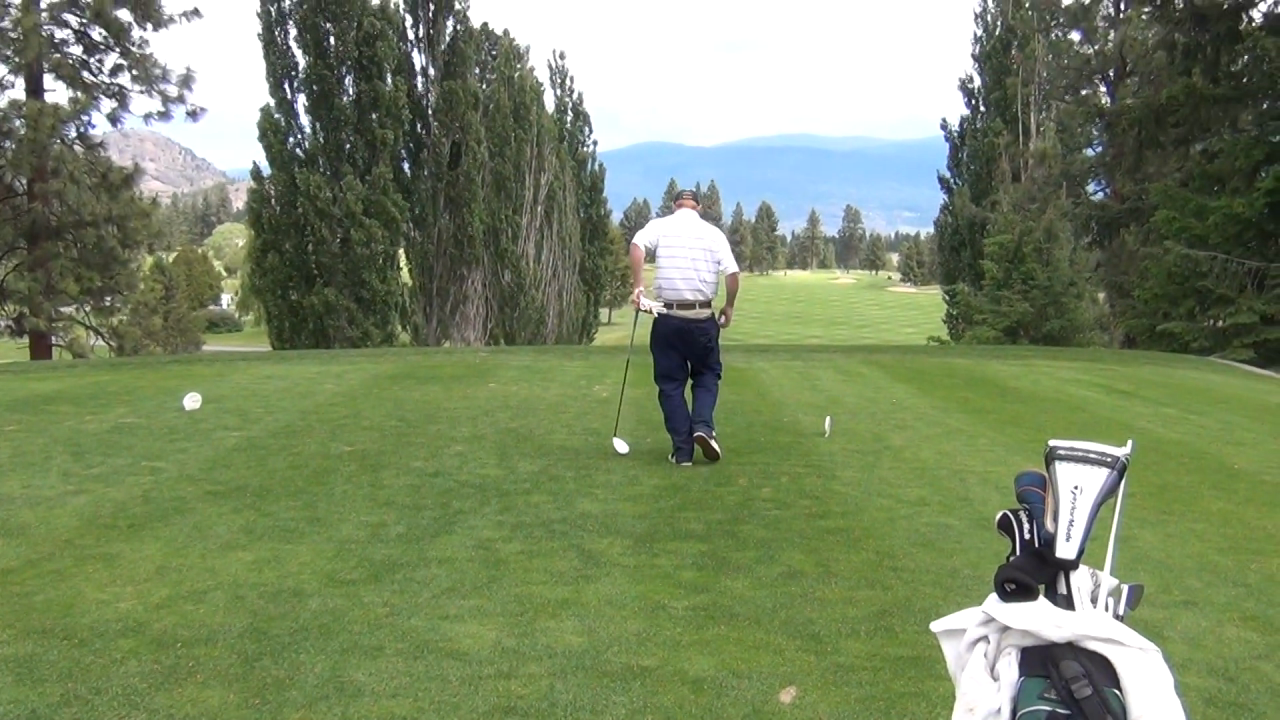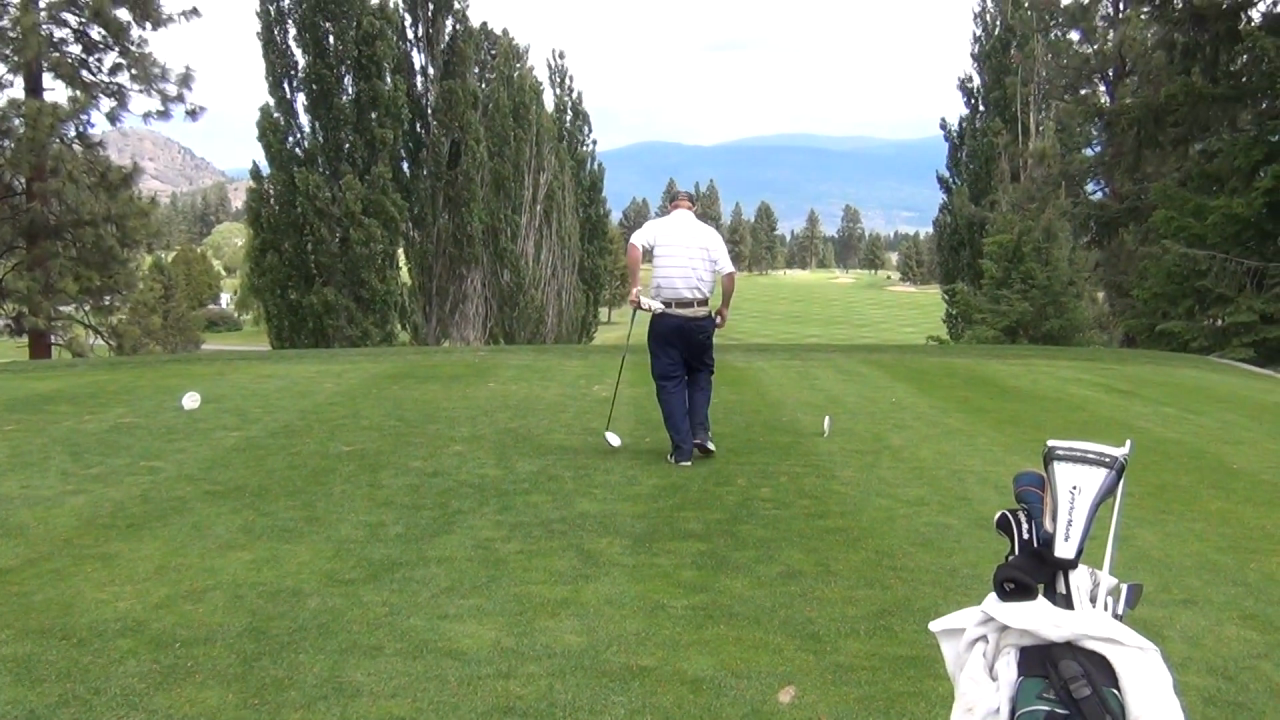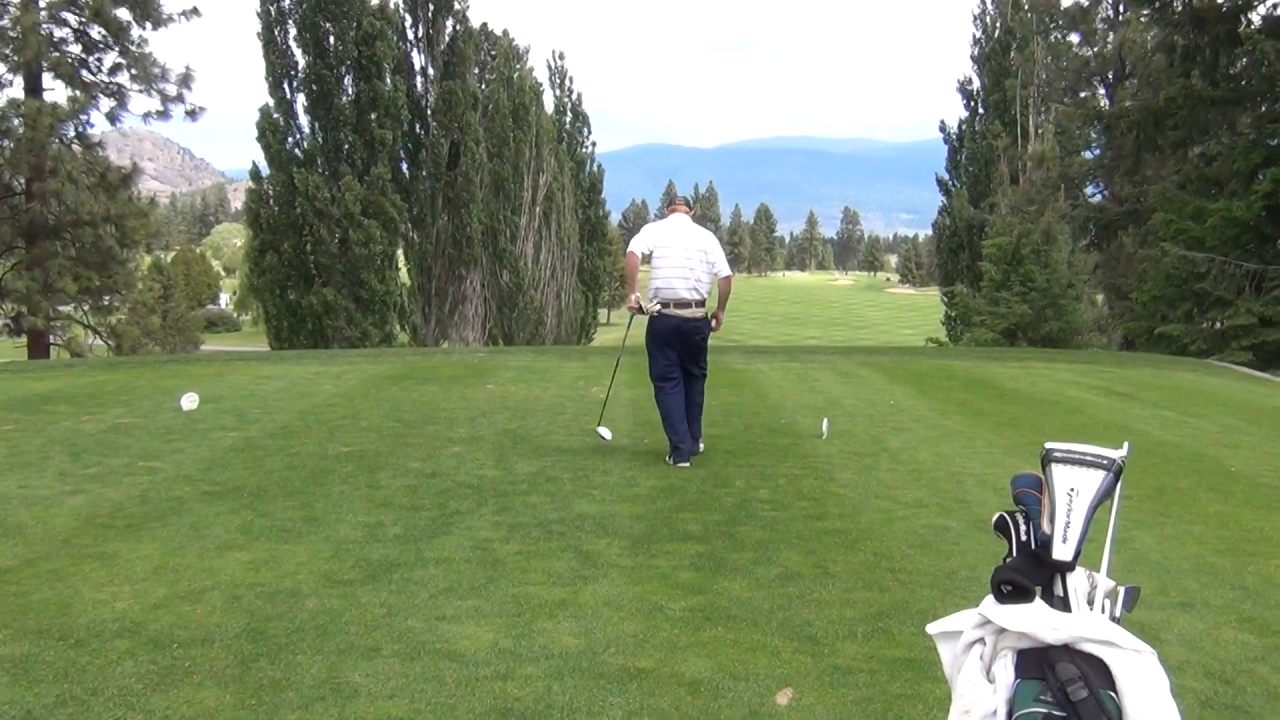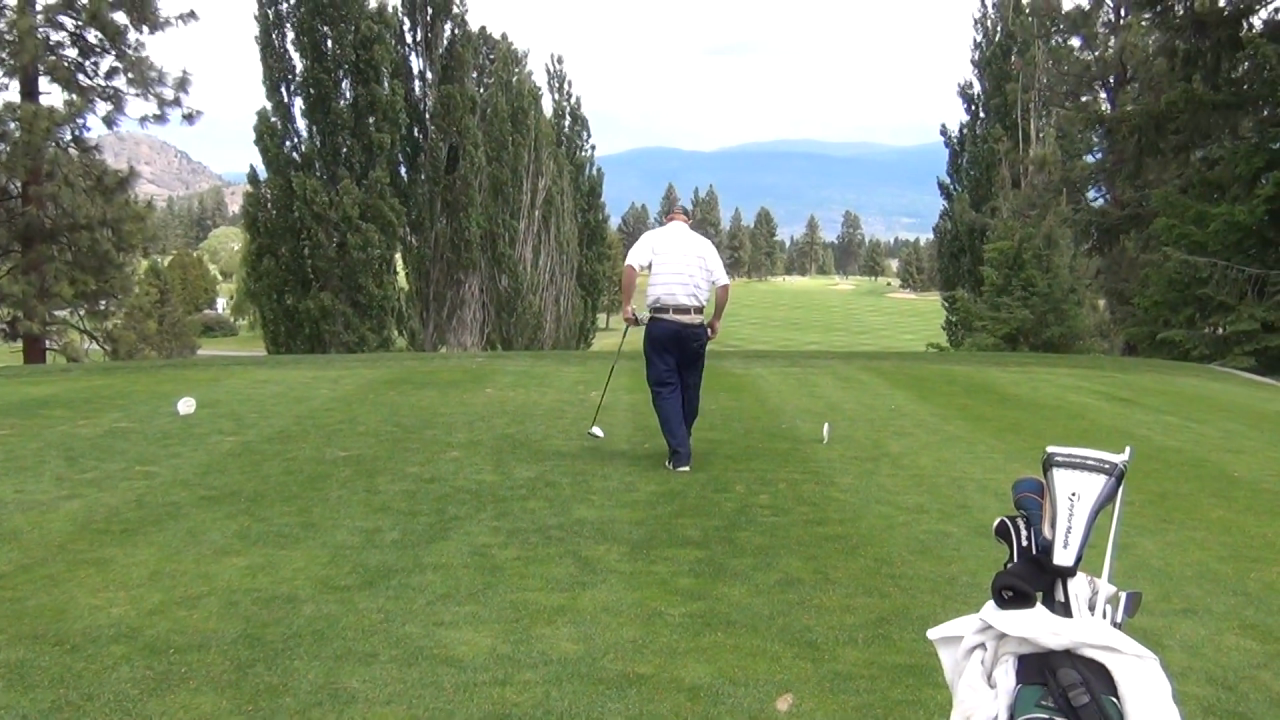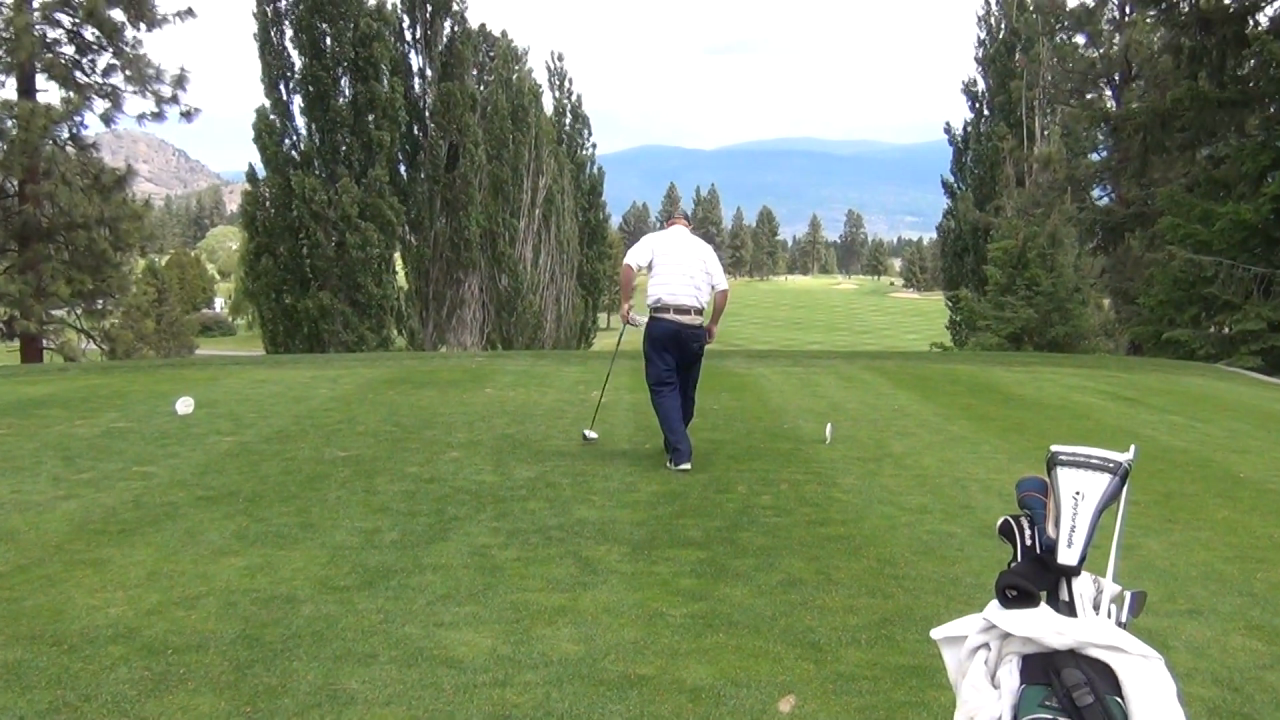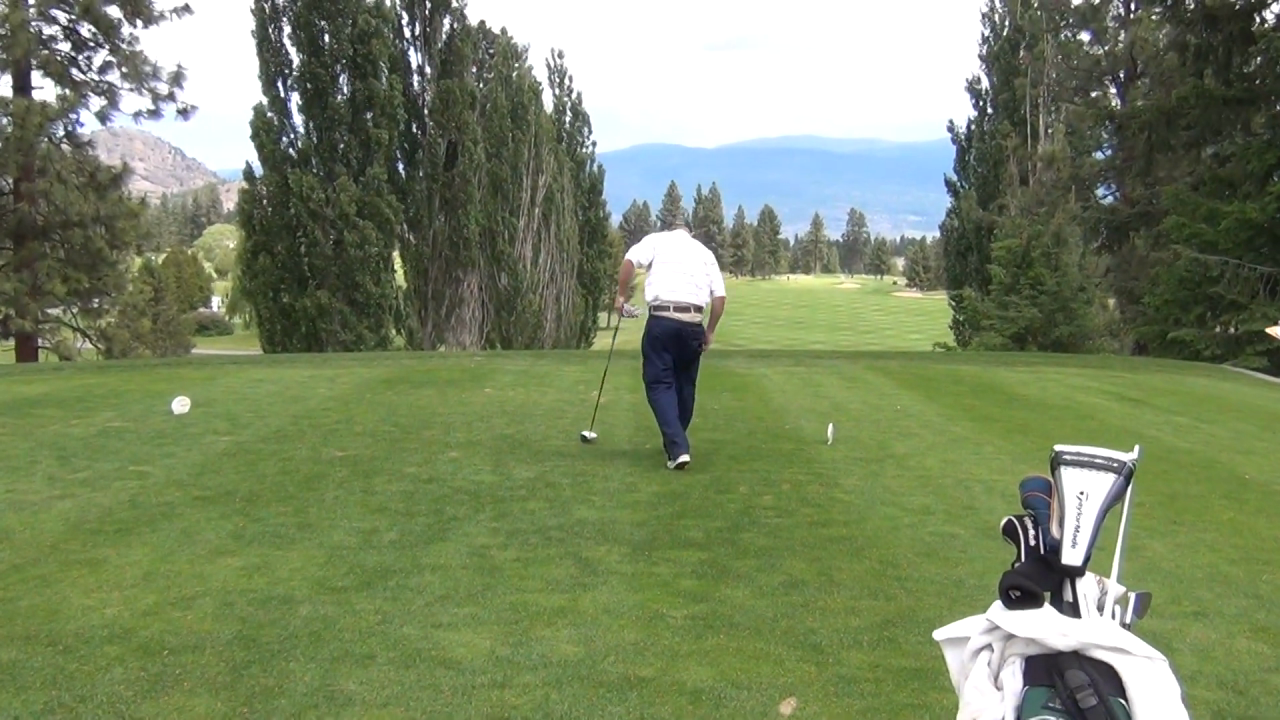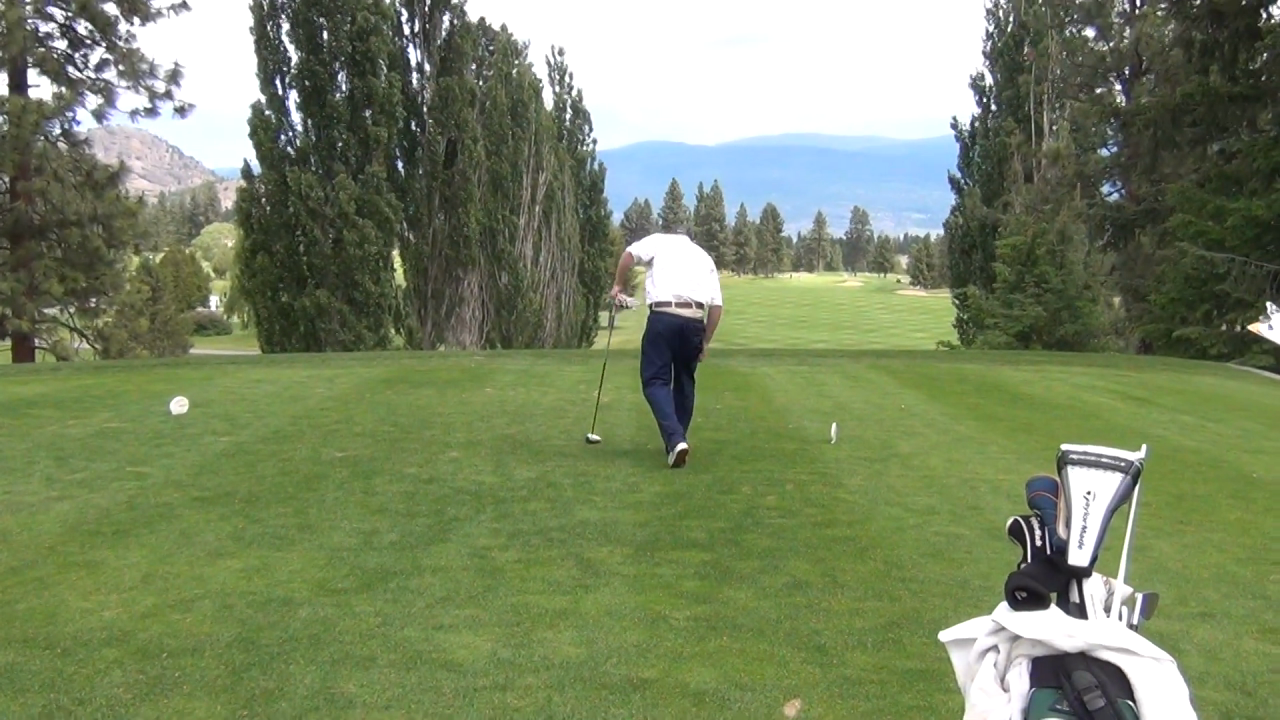
dt=0.1s
person 1, frame 1
left shoulder: (659, 226)
right shoulder: (713, 232)
left elbow: (636, 245)
right elbow: (732, 272)
left wrist: (638, 286)
right wrist: (729, 307)
left hip: (667, 318)
right hip: (702, 318)
left knee: (670, 385)
right knee: (707, 376)
left ankle: (682, 450)
right ankle: (703, 428)
person 1, frame 2
left shoulder: (656, 226)
right shoulder: (709, 232)
left elbow: (634, 245)
right elbow: (728, 272)
left wrist: (634, 286)
right wrist: (725, 307)
left hip: (666, 316)
right hip: (699, 316)
left knee: (669, 382)
right knee: (701, 373)
left ankle: (682, 449)
right ankle: (700, 433)
person 1, frame 3
left shoulder: (654, 229)
right shoulder: (706, 235)
left elbow: (633, 252)
right elbow: (725, 275)
left wrist: (632, 293)
right wrist: (720, 310)
left hip: (663, 317)
right hip: (696, 318)
left knee: (667, 383)
right knee: (695, 377)
left ankle: (680, 451)
right ankle: (691, 439)
person 1, frame 4
left shoulder: (654, 237)
right shoulder: (704, 243)
left elbow: (630, 265)
right elbow: (723, 284)
left wrist: (627, 304)
right wrist: (716, 319)
left hip: (661, 322)
right hip: (694, 324)
left knee: (664, 388)
right knee: (689, 386)
left ankle: (679, 455)
right ankle: (680, 445)
person 1, frame 5
left shoulder: (654, 239)
right shoulder: (704, 247)
left elbow: (628, 265)
right elbow: (722, 289)
left wrist: (625, 302)
right wrist: (713, 324)
left hip: (661, 323)
right hip: (693, 325)
left knee: (664, 388)
right knee: (686, 387)
left ankle: (680, 453)
right ankle: (677, 445)
person 1, frame 6
left shoulder: (656, 241)
right shoulder: (704, 251)
left elbow: (629, 260)
right elbow: (719, 296)
left wrist: (621, 293)
right wrist: (709, 331)
left hip: (662, 321)
right hip: (693, 323)
left knee: (659, 384)
right knee: (685, 384)
left ankle: (677, 448)
right ankle: (678, 443)
person 1, frame 7
left shoulder: (659, 241)
right shoulder: (704, 256)
left elbow: (630, 253)
right elbow: (716, 304)
left wrist: (618, 286)
right wrist: (706, 340)
left hip: (663, 316)
right hip: (694, 322)
left knee: (656, 382)
right knee: (685, 383)
left ankle: (675, 439)
right ankle: (678, 439)
